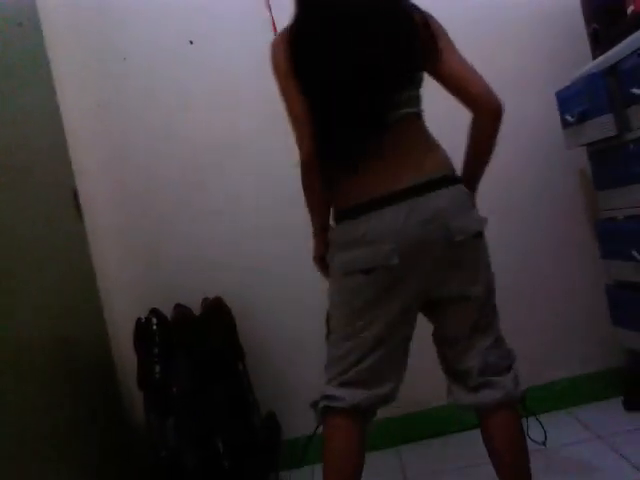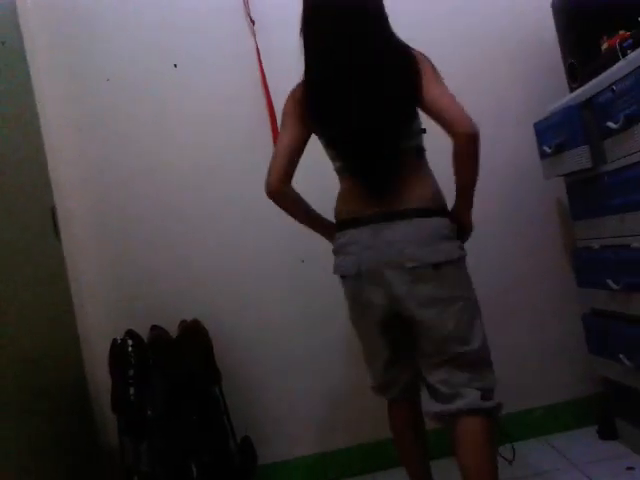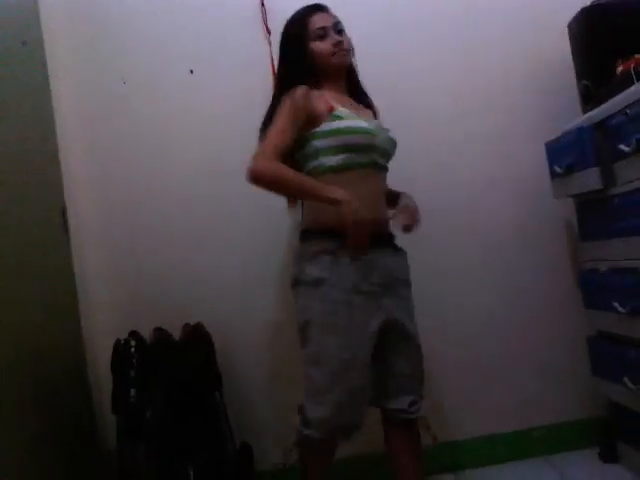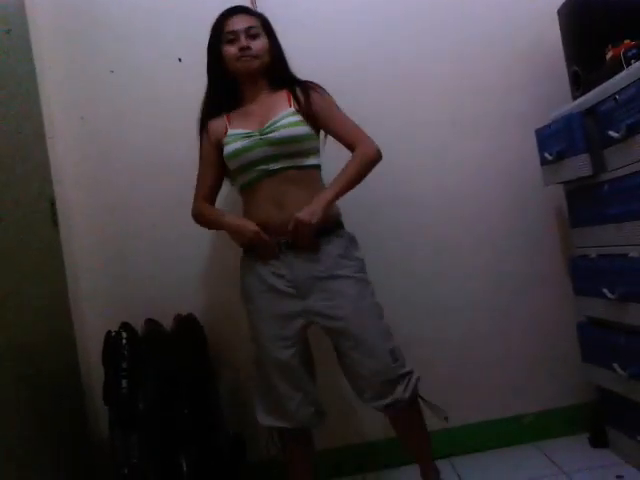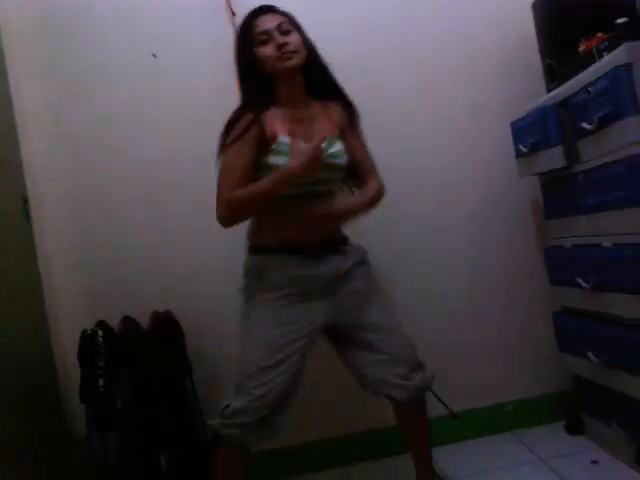
dt=0.7s
person 1, frame 1
left shoulder: (294, 45)
left elbow: (313, 159)
right elbow: (488, 106)
left wrist: (320, 235)
right wrist: (466, 186)
left hip: (365, 231)
right hip: (443, 209)
left knee: (348, 392)
right knee: (487, 372)
person 1, frame 2
left shoulder: (307, 94)
right shoulder: (407, 63)
left elbow: (276, 184)
right elbow: (464, 130)
left wrist: (328, 229)
right wrist: (464, 207)
left hip: (358, 248)
right hip: (424, 236)
left knee: (397, 385)
right knee: (464, 387)
person 1, frame 3
left shoulder: (367, 109)
right shoulder: (303, 99)
right elbow: (260, 168)
left wrist: (401, 200)
right wrist: (338, 198)
left hip: (385, 258)
right hip: (330, 261)
left knee: (402, 392)
right knee: (335, 397)
person 1, frame 4
left shoulder: (304, 96)
right shoulder: (218, 126)
left elbow: (367, 150)
right elbow: (201, 206)
left wrist: (321, 202)
right wrist: (231, 222)
left hip: (328, 253)
right hip: (265, 269)
left knee: (383, 370)
right knee: (286, 394)
person 1, frame 5
left shoulder: (336, 110)
right shoulder: (249, 124)
left elbow: (373, 181)
right elbow: (226, 210)
left wrist: (356, 203)
right wrist: (290, 170)
left hip: (341, 264)
right hip: (277, 275)
left knee: (403, 374)
right knee: (253, 403)
